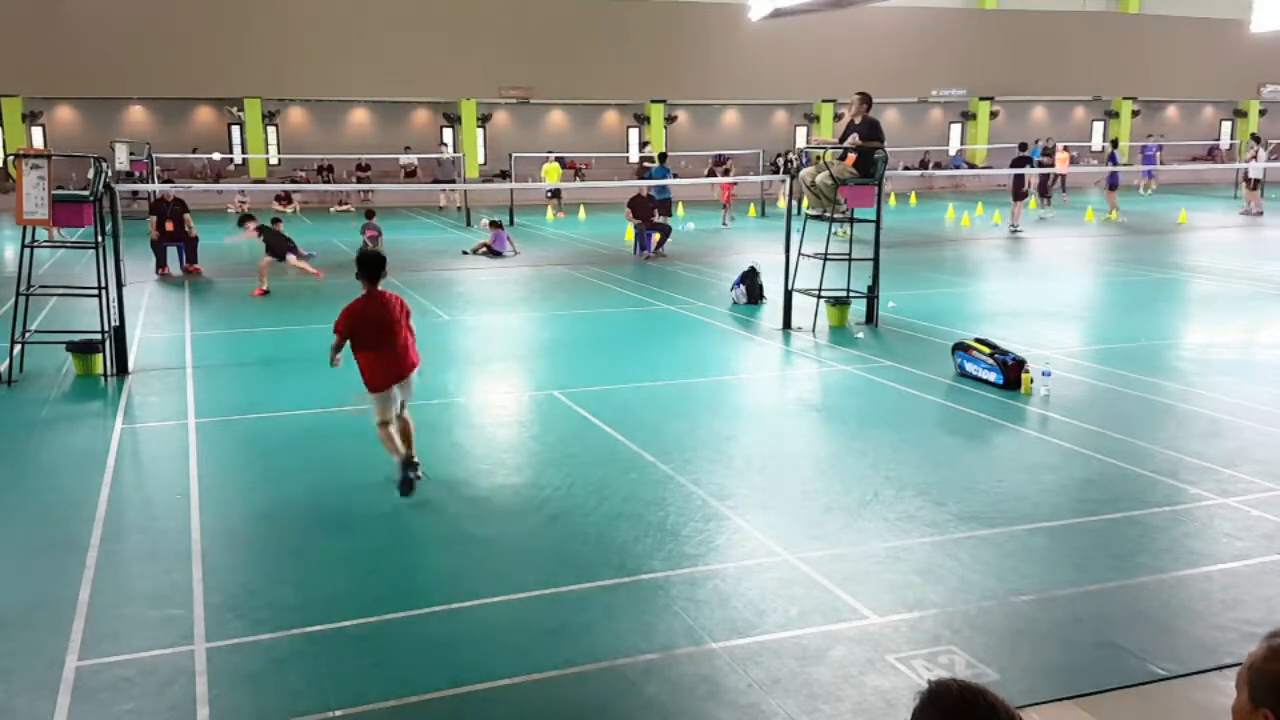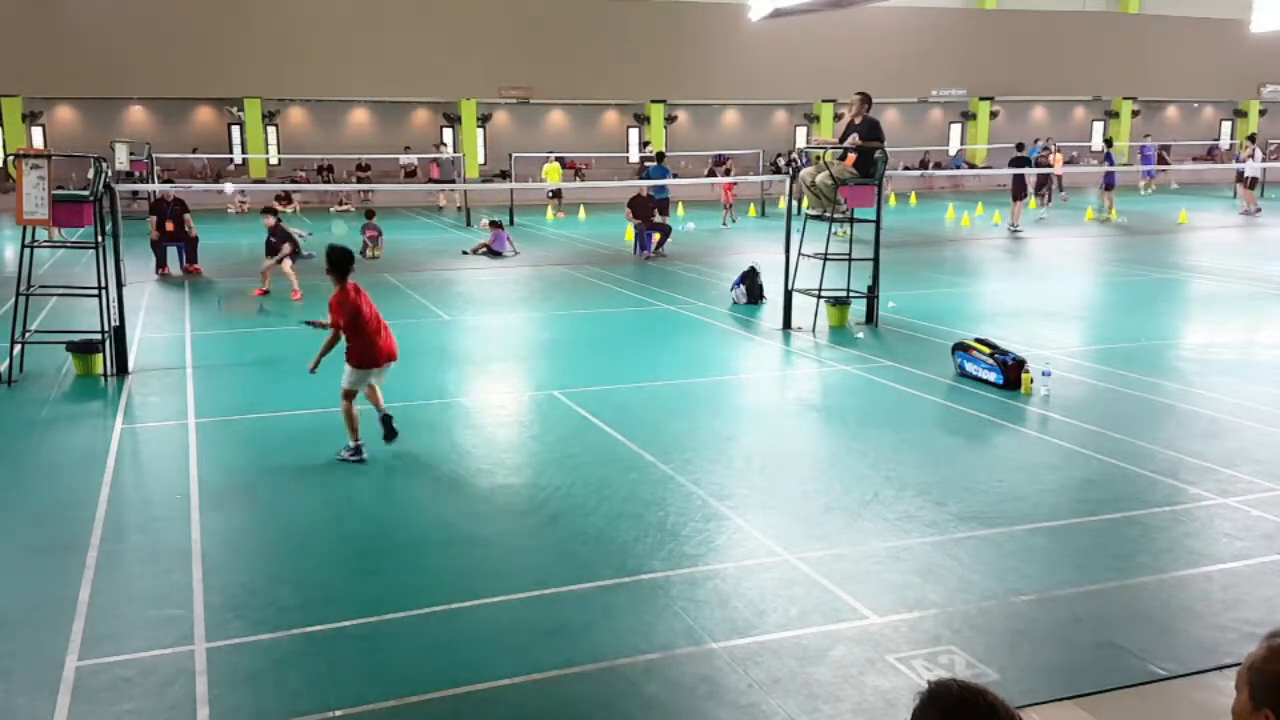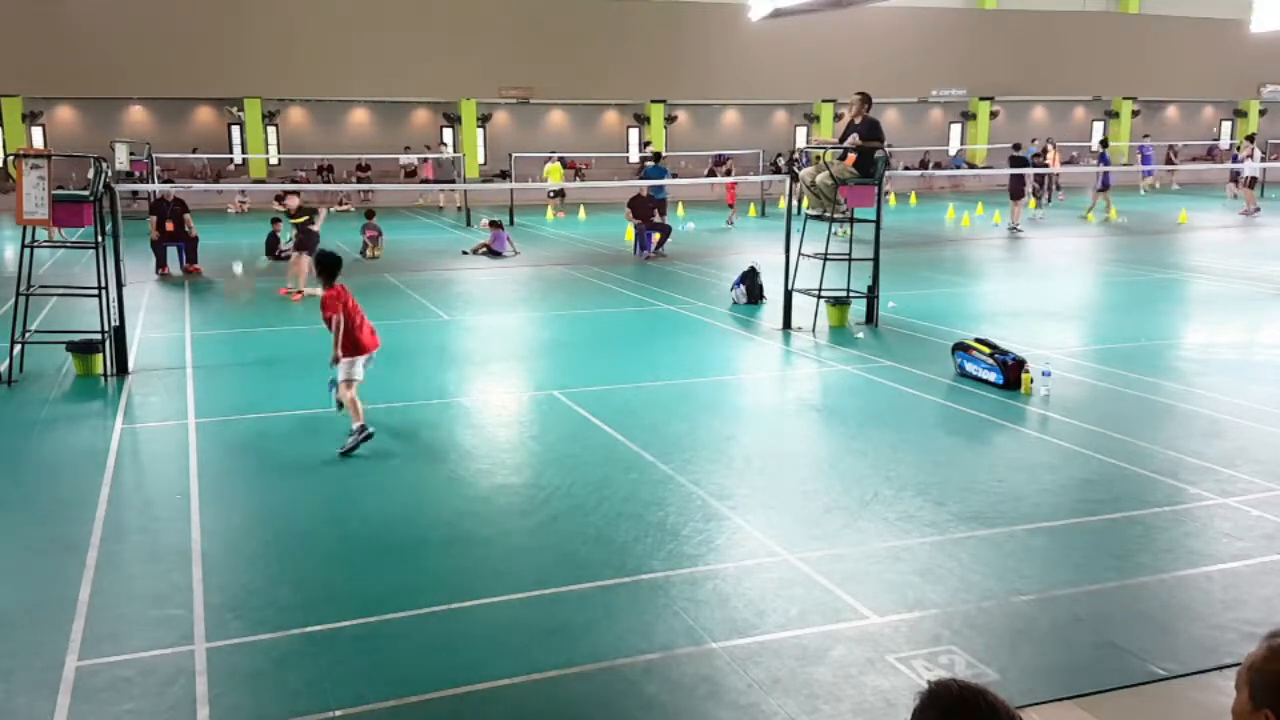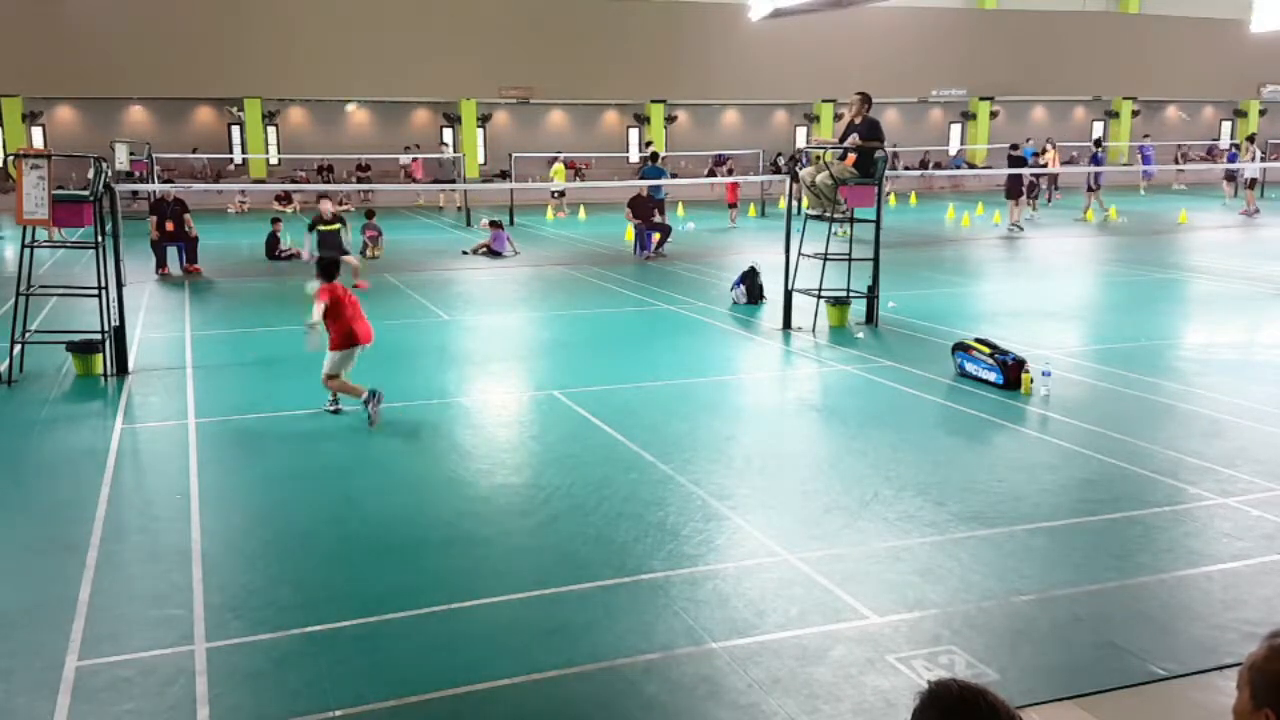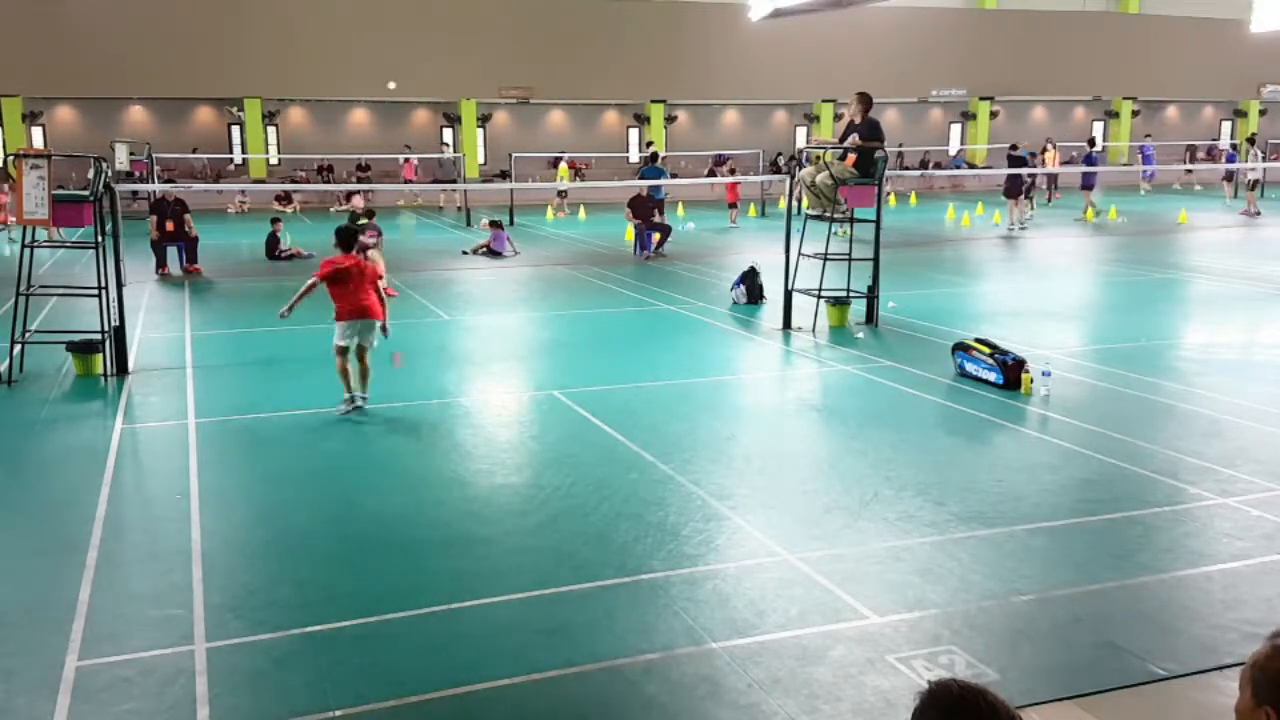
dt=0.2s
person 1, frame 1
left shoulder: (354, 310)
right shoulder: (397, 301)
left elbow: (338, 346)
left wrist: (333, 357)
left hip: (380, 375)
right hip: (407, 366)
left knee: (384, 425)
right knee: (400, 413)
left ankle: (402, 459)
right ankle: (412, 462)
person 1, frame 2
left shoulder: (338, 300)
right shoulder: (356, 290)
left elbow: (336, 334)
left wrist: (317, 359)
right wrist: (326, 323)
left hip: (364, 354)
right hip: (388, 350)
left knee: (347, 397)
right knee: (369, 385)
left ankle: (356, 447)
right ankle: (384, 414)
person 1, frame 3
left shoulder: (329, 296)
right shoulder: (341, 289)
left elbow: (338, 320)
left wrist: (337, 349)
left hip: (353, 346)
right hip: (370, 340)
left knee: (347, 391)
left ankle: (360, 428)
person 1, frame 4
left shoulder: (323, 291)
right shoulder: (344, 291)
left elbow: (319, 305)
left wrist: (316, 318)
left hip: (346, 340)
right hip: (365, 336)
left knee: (328, 381)
right knee: (334, 368)
left ankle: (368, 396)
right ankle: (333, 401)
person 1, frame 5
left shoulder: (330, 265)
right shoulder: (369, 265)
left elbow: (312, 284)
right elbow: (381, 294)
left wrist: (290, 306)
right wrist: (385, 321)
left hip: (348, 316)
right hip: (372, 314)
left knee: (341, 354)
right knee: (362, 355)
left ankle: (351, 397)
right ankle: (363, 395)
